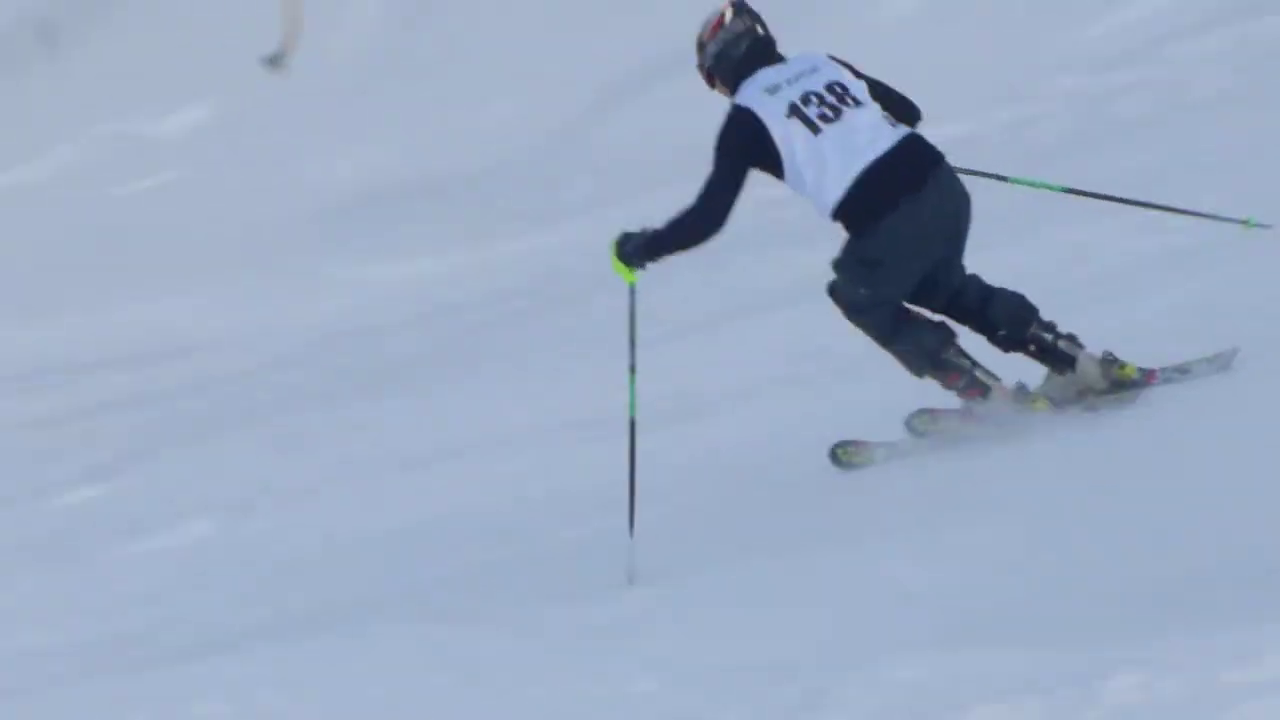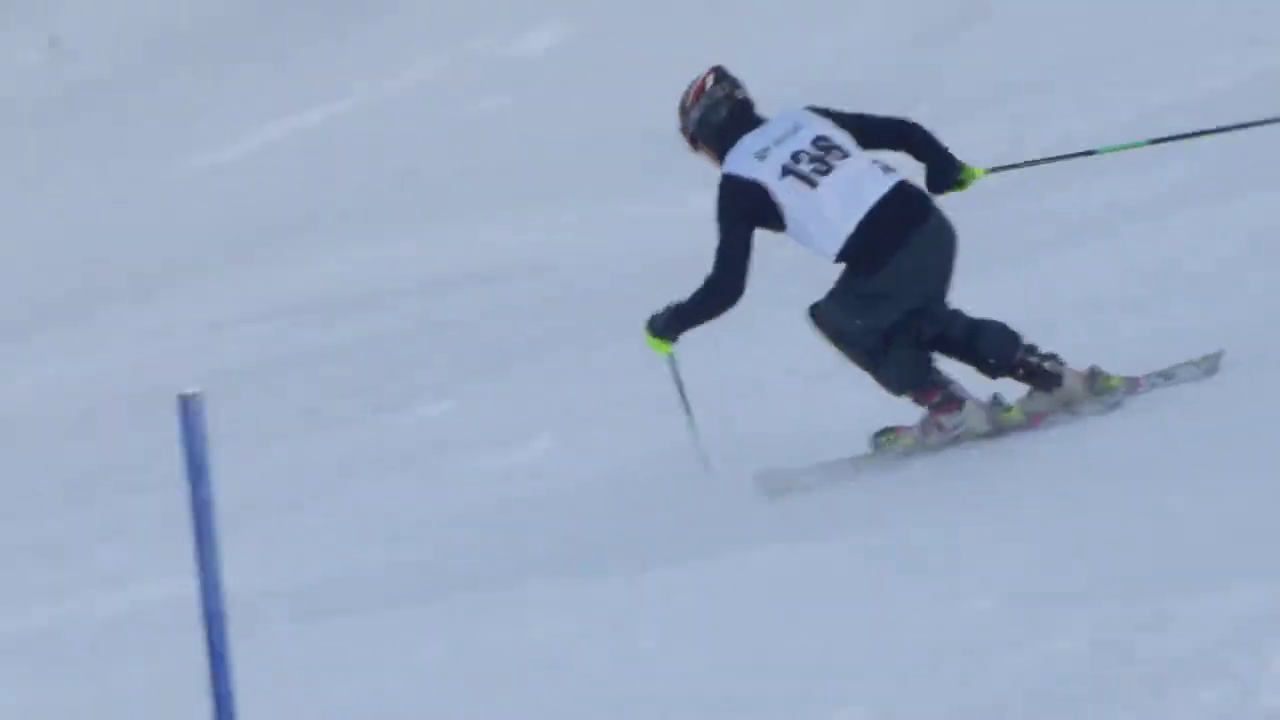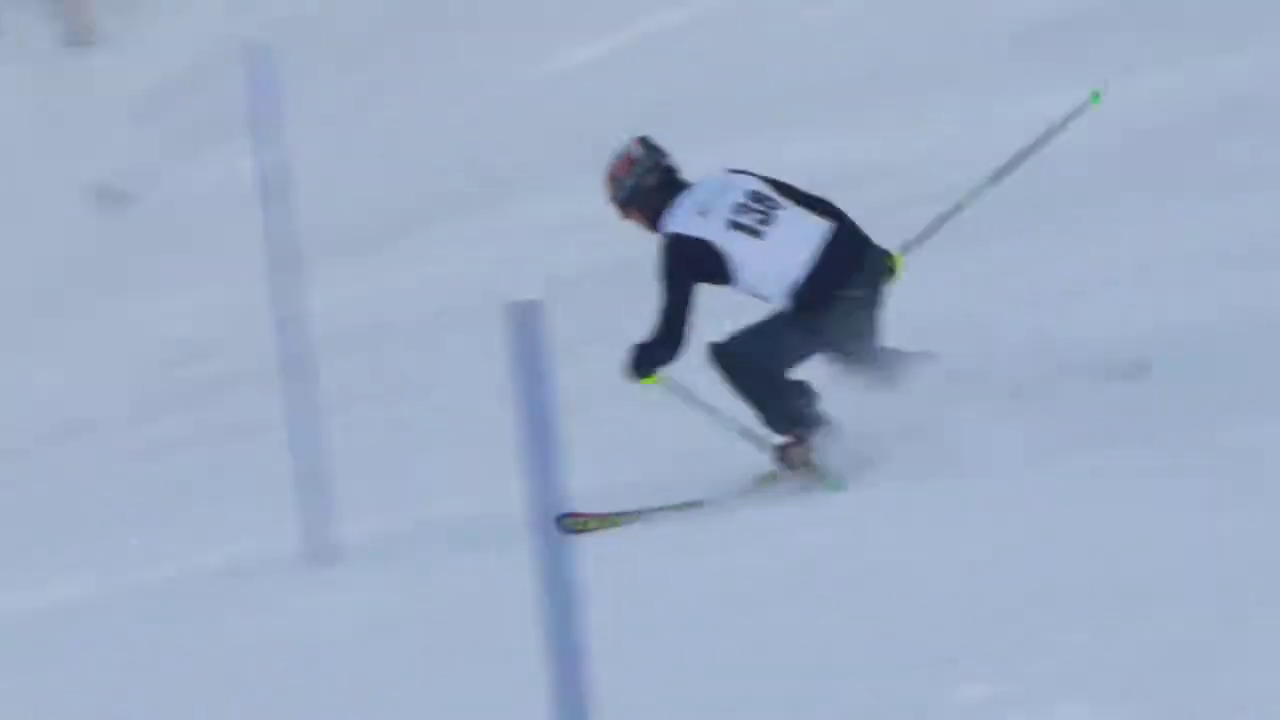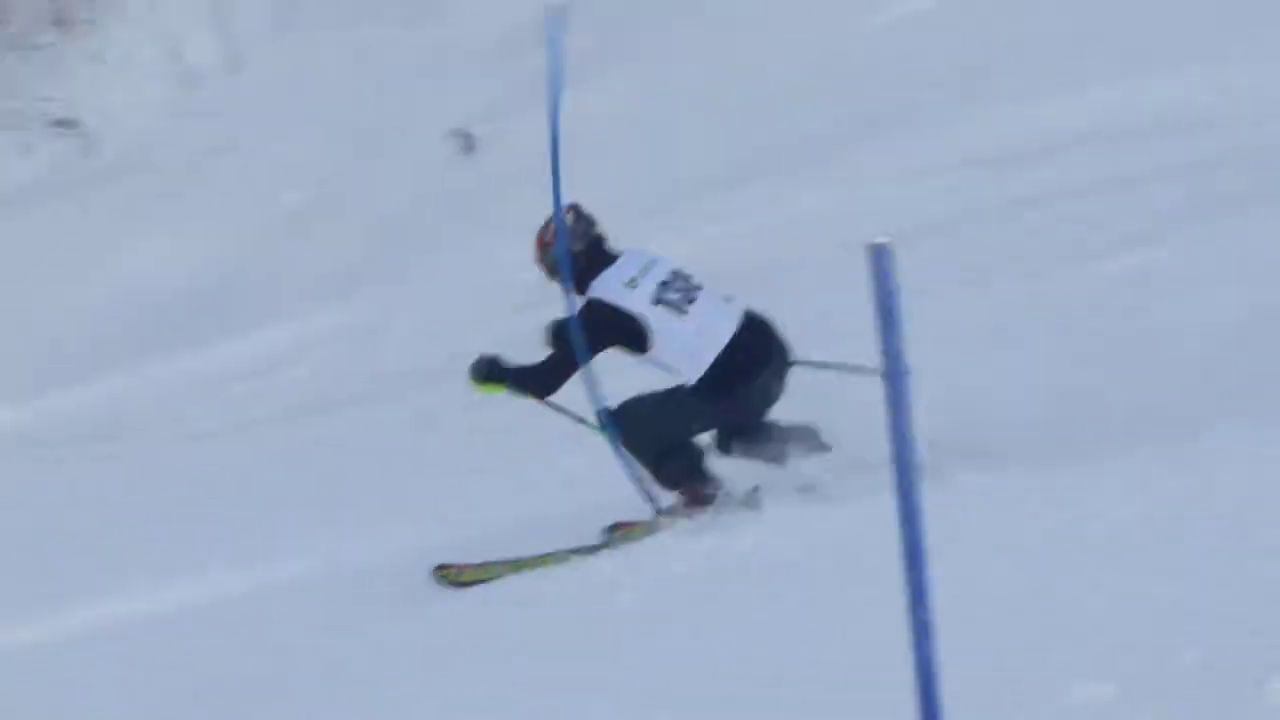
dt=0.2s
person 1, frame 1
left shoulder: (745, 120)
right shoulder: (829, 66)
left elbow: (708, 219)
right elbow: (906, 110)
left wrist: (642, 248)
left hip: (888, 229)
right hip: (943, 189)
left knee: (861, 300)
right knee: (942, 288)
left ankle: (987, 392)
right ankle: (1077, 363)
person 1, frame 2
left shoulder: (738, 183)
right shoulder: (808, 119)
left elbow: (727, 285)
right elbow: (907, 130)
left wrist: (672, 322)
right wrist: (944, 166)
left hip: (887, 268)
right hip: (932, 229)
left knee: (839, 322)
right knee: (924, 322)
left ankle: (953, 408)
right ankle: (1058, 379)
person 1, frame 3
left shoulder: (684, 242)
right shoulder: (729, 180)
left elbow: (670, 339)
right elbow: (820, 209)
left wrist: (644, 361)
right wrist: (875, 252)
left hip: (830, 305)
right hip: (864, 265)
left knee: (739, 359)
right knee: (855, 354)
left ankle: (810, 442)
person 1, frame 4
left shoulder: (604, 309)
right shoulder: (636, 259)
left elbow: (546, 381)
left wrist: (494, 373)
right wrist: (574, 332)
left hip: (741, 385)
right hip: (770, 350)
left knee: (628, 422)
right knee: (735, 431)
left ankle: (701, 495)
